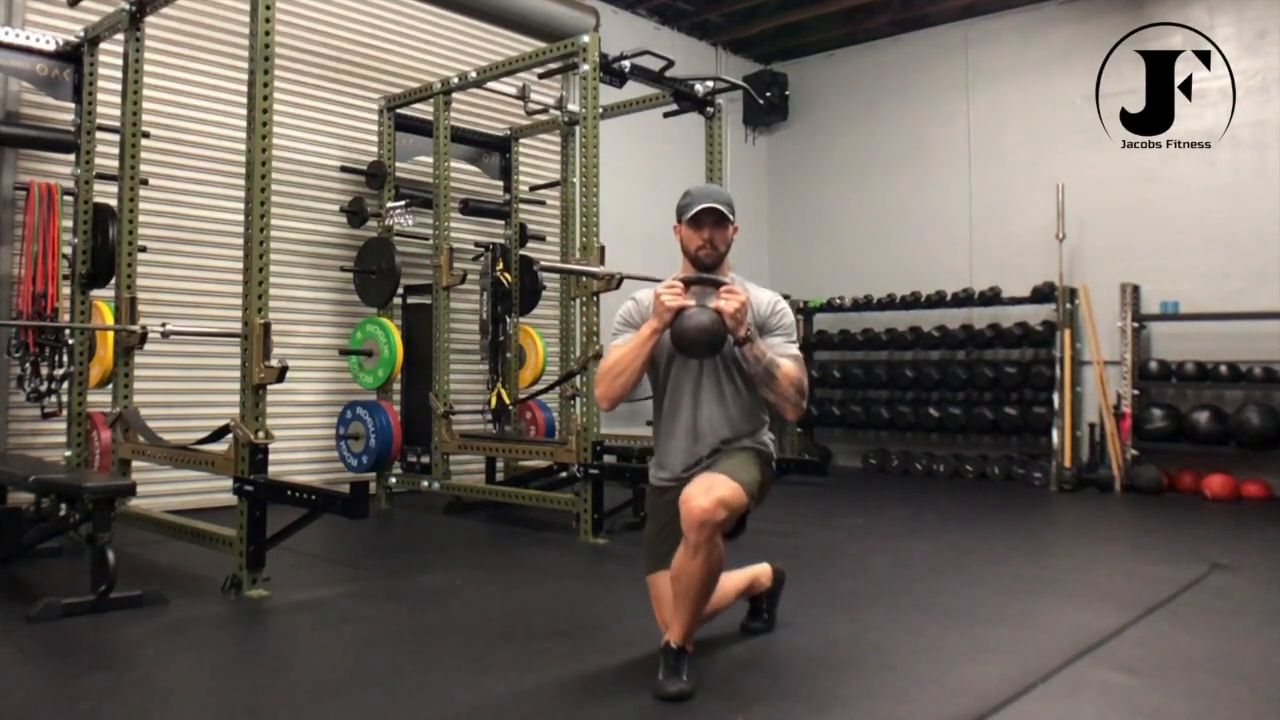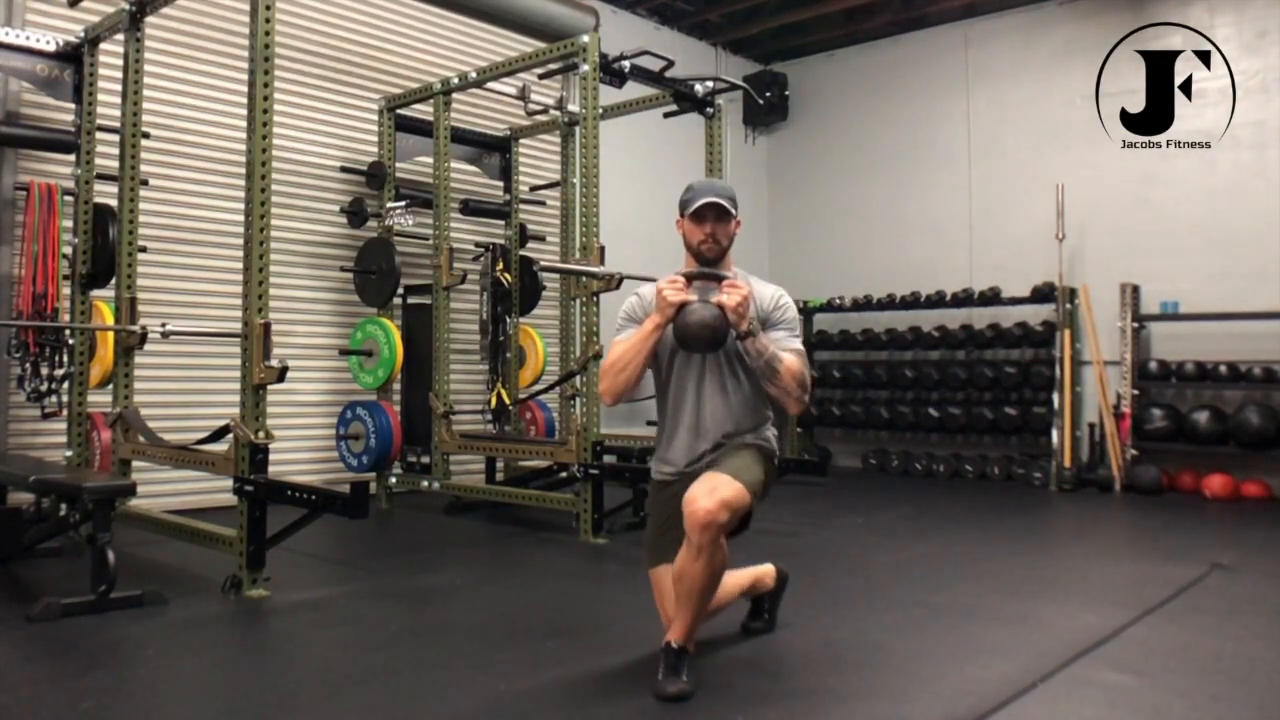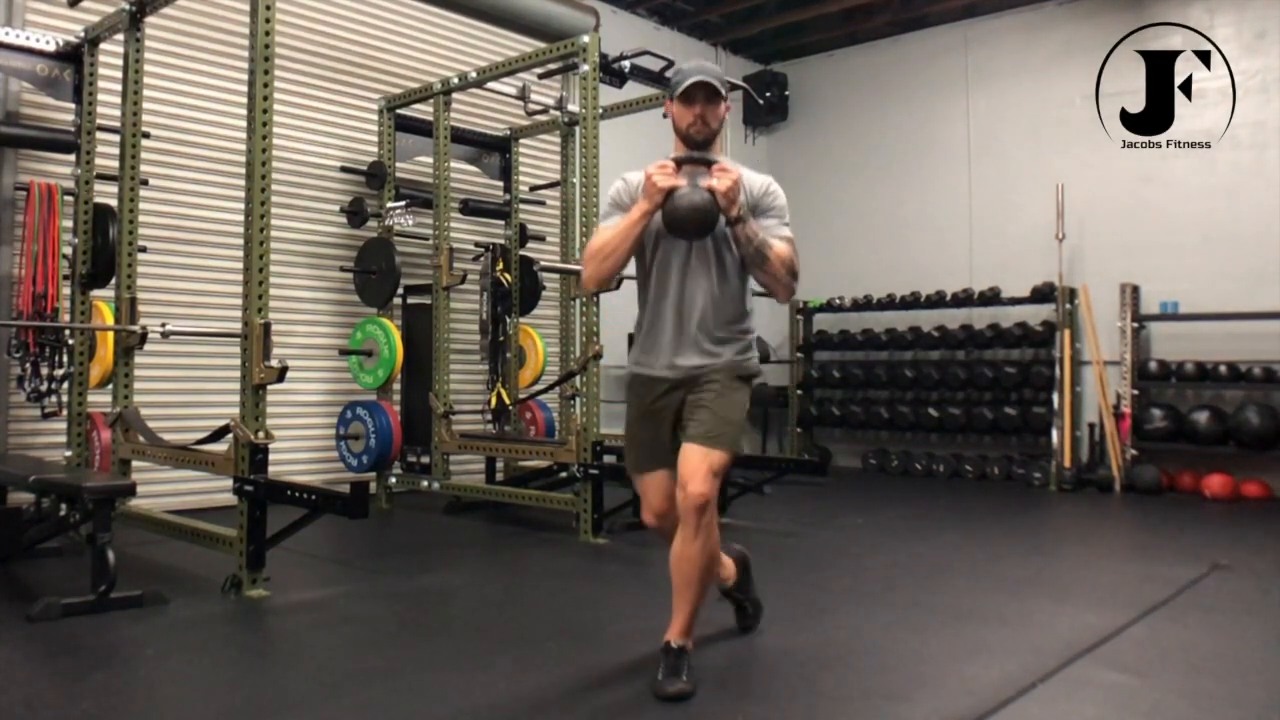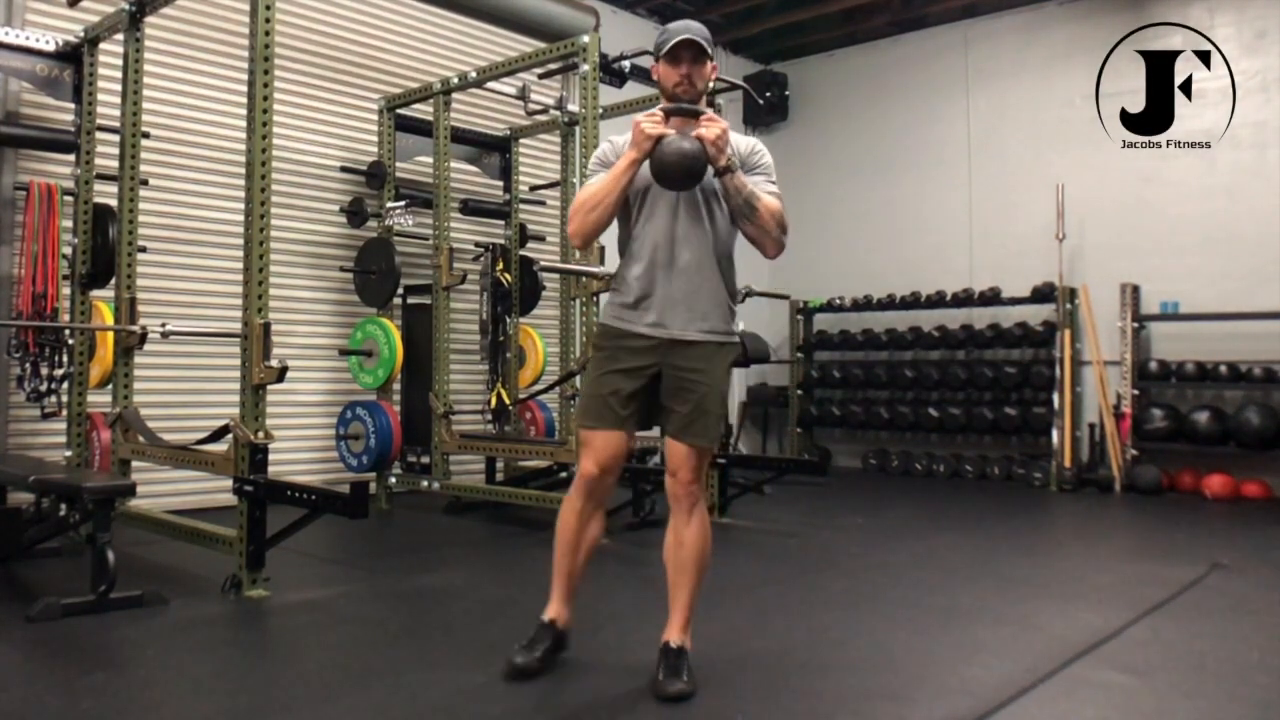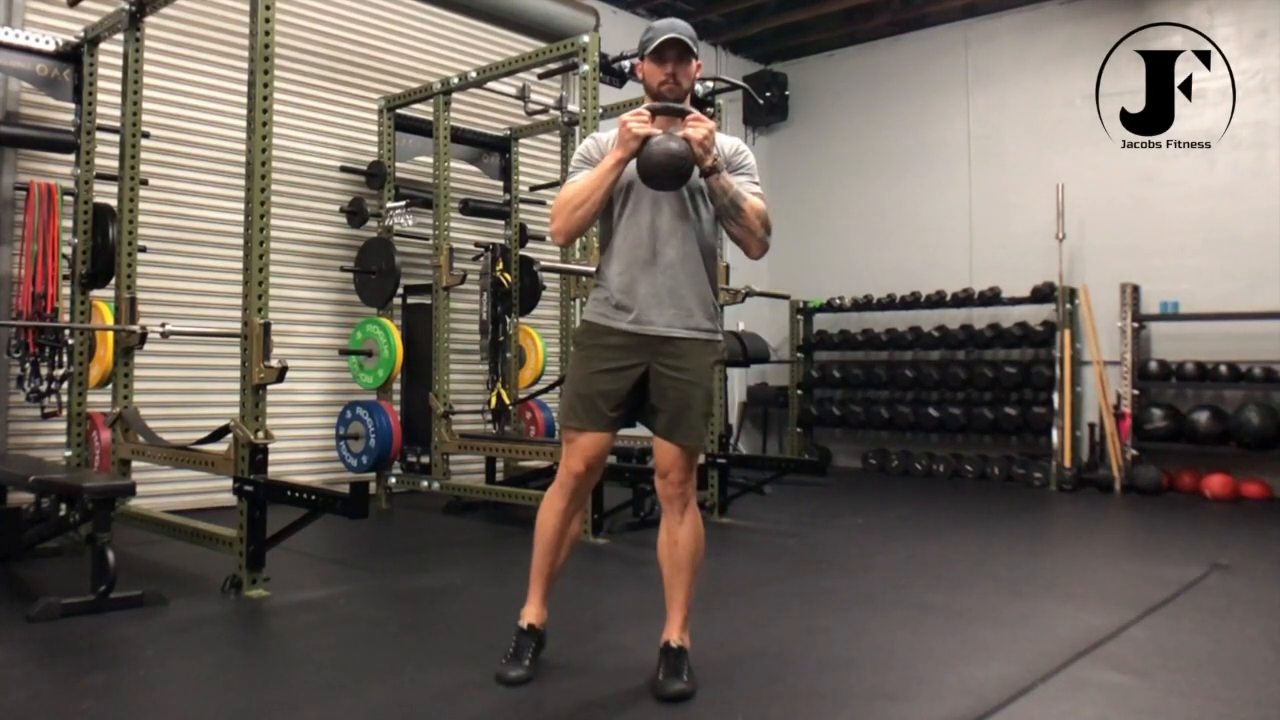
dt=0.4s
person 1, frame 1
left shoulder: (766, 306)
right shoulder: (643, 306)
left elbow: (794, 405)
right elbow: (606, 395)
left wrist: (743, 334)
right wrist: (656, 324)
left hip: (740, 455)
right hip: (671, 472)
left knee: (701, 509)
right knee: (680, 616)
left ankle: (676, 650)
right ankle: (761, 579)
person 1, frame 2
left shoulder: (769, 300)
right shoulder: (647, 300)
left elbow: (796, 398)
right elbow: (610, 390)
left wrist: (745, 328)
right wrist: (660, 318)
left hip: (743, 449)
right hip: (674, 464)
left knee: (702, 513)
right knee: (681, 606)
left ankle: (676, 649)
right ankle: (765, 579)
person 1, frame 3
left shoulder: (758, 189)
right shoulder: (633, 186)
left elbow: (784, 286)
right elbow: (593, 277)
left wrist: (735, 213)
right wrist: (646, 207)
left hip: (721, 368)
right hip: (652, 370)
left knee: (695, 495)
right knee: (658, 512)
left ankle: (677, 643)
right ankle: (729, 570)
person 1, frame 4
left shoulder: (745, 150)
right shoulder: (620, 145)
left elbow: (774, 242)
right elbow: (579, 232)
left wrist: (723, 165)
right wrist: (636, 155)
left hip: (702, 339)
right hip: (625, 330)
left knee: (686, 488)
right knee: (593, 473)
left ankle: (675, 642)
right ankle: (554, 620)
person 1, frame 5
left shoulder: (729, 150)
right shoulder: (604, 143)
left elbow: (758, 242)
right elbow: (562, 229)
left wrist: (709, 165)
right wrist: (621, 154)
left hip: (688, 338)
right hip: (609, 330)
left knee: (677, 487)
right knee: (576, 472)
left ankle: (676, 641)
right ankle: (532, 622)
